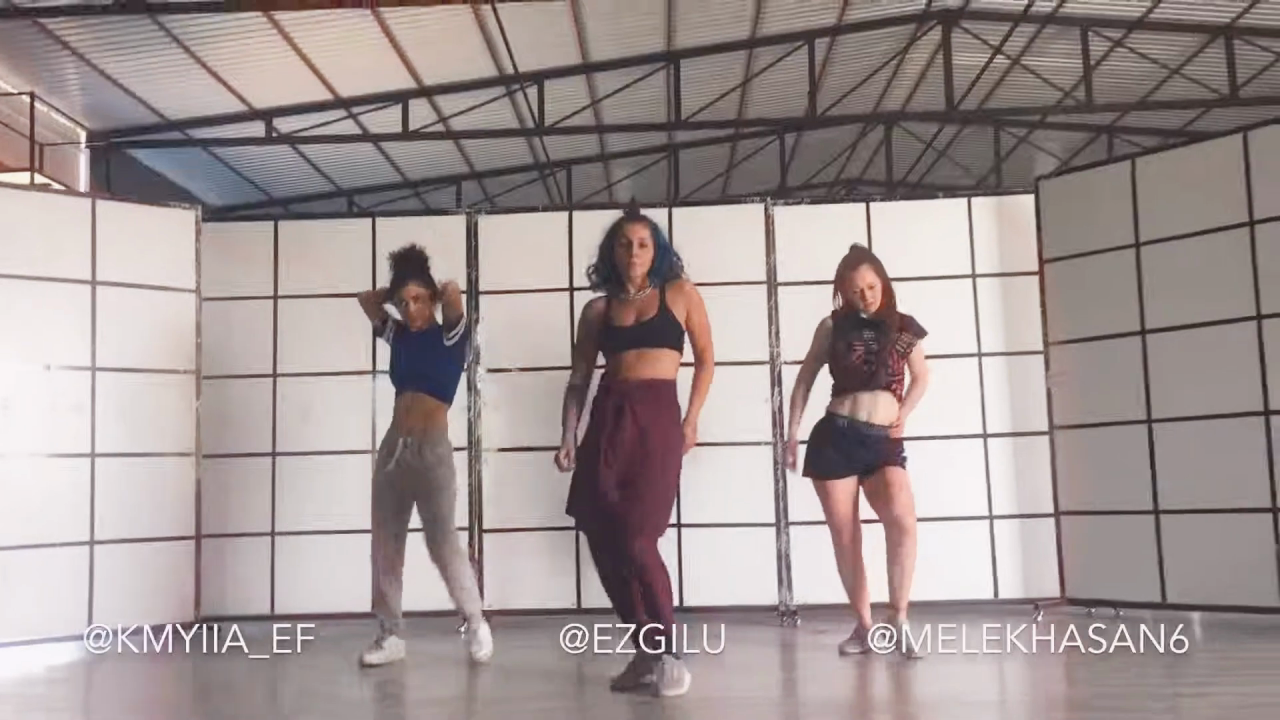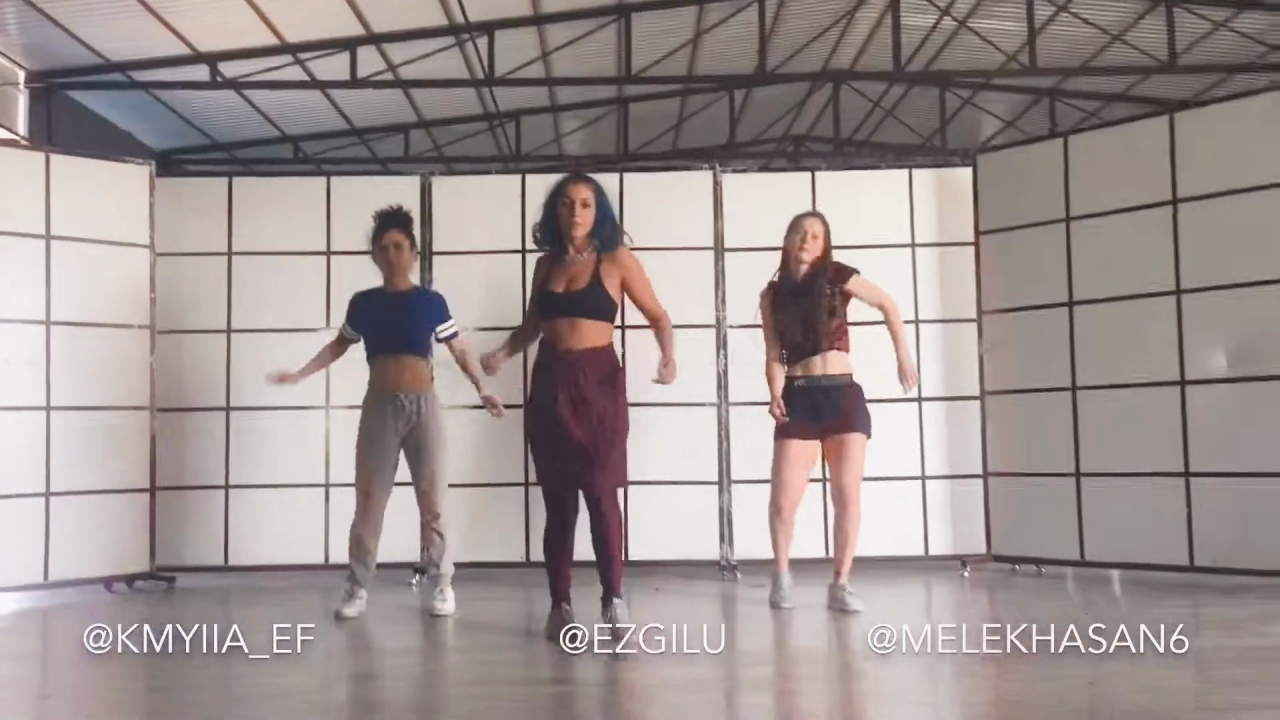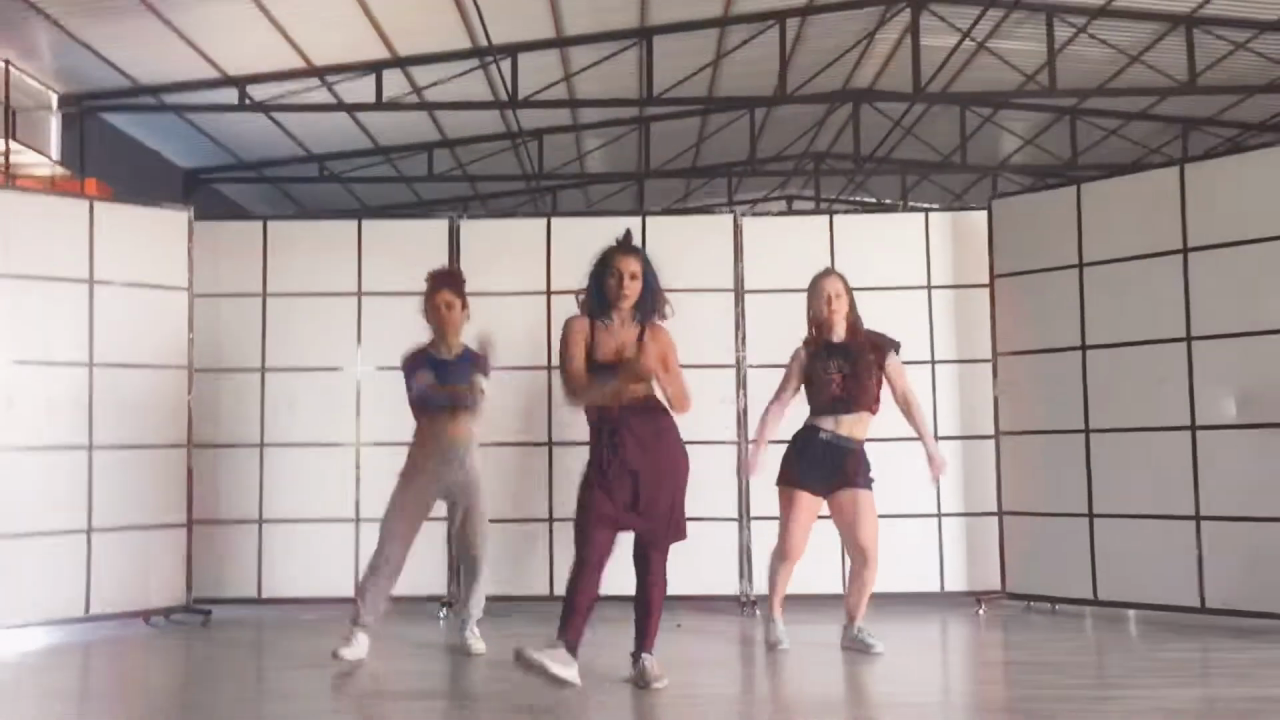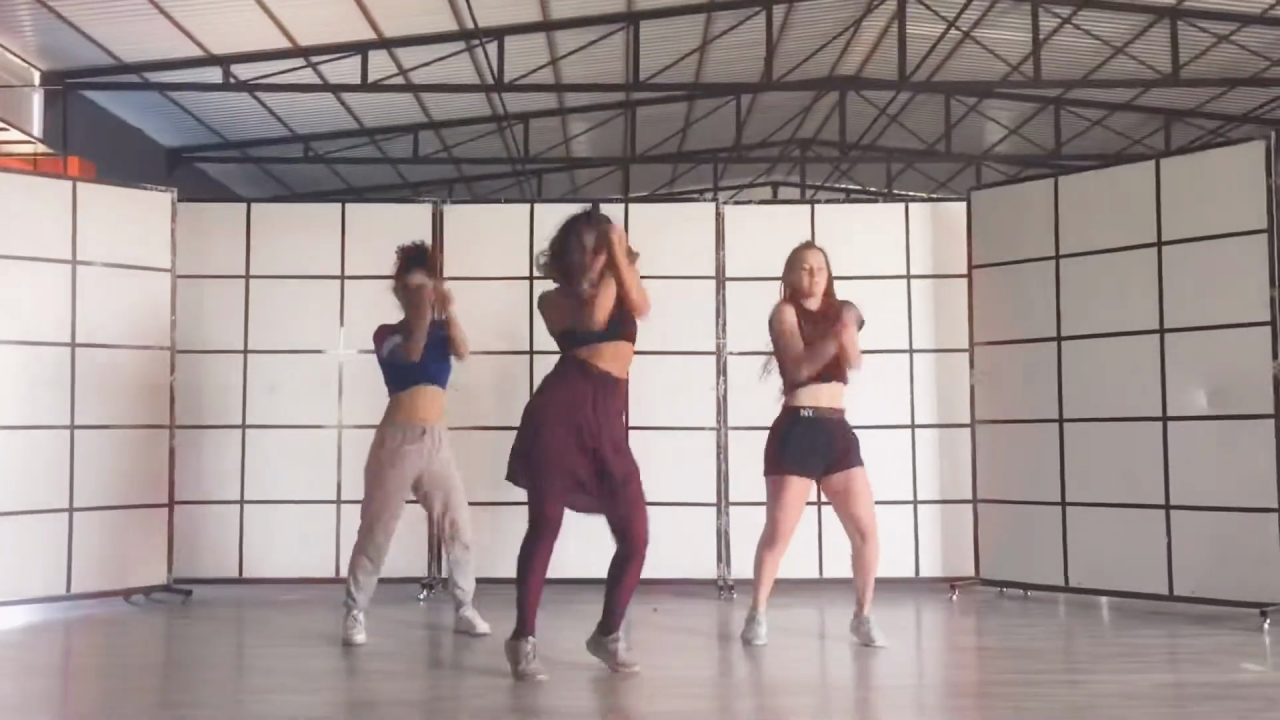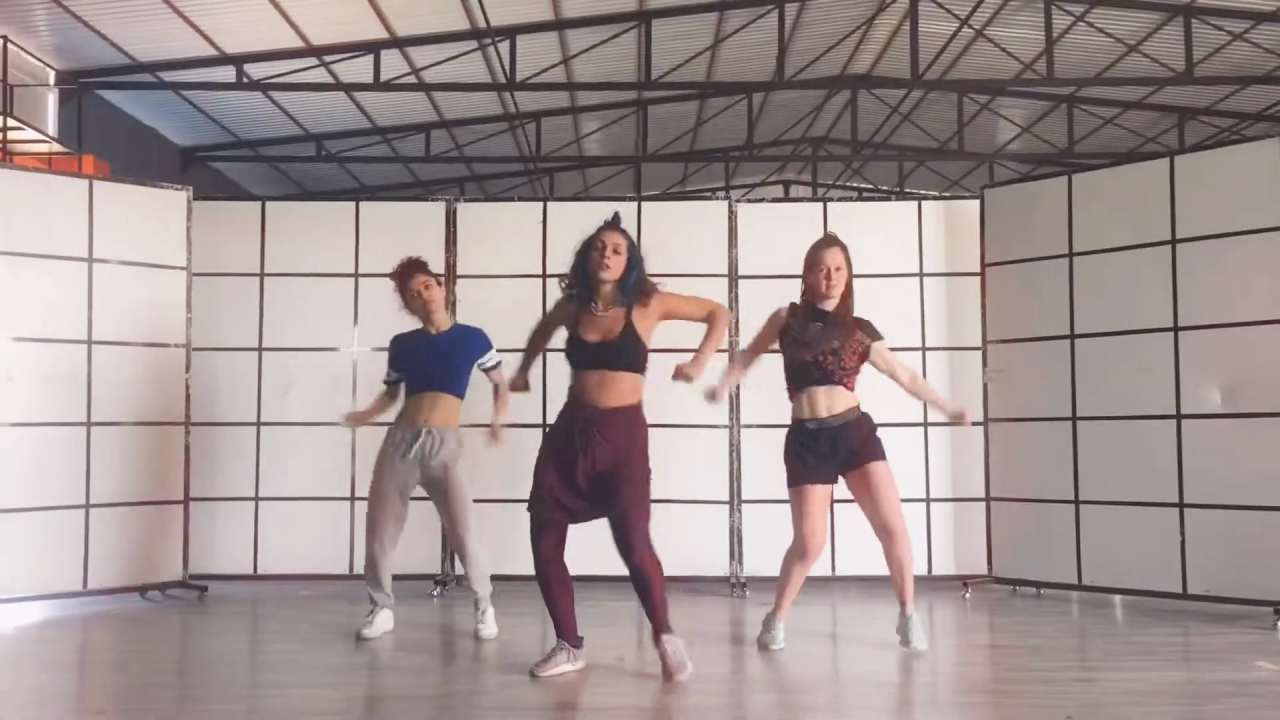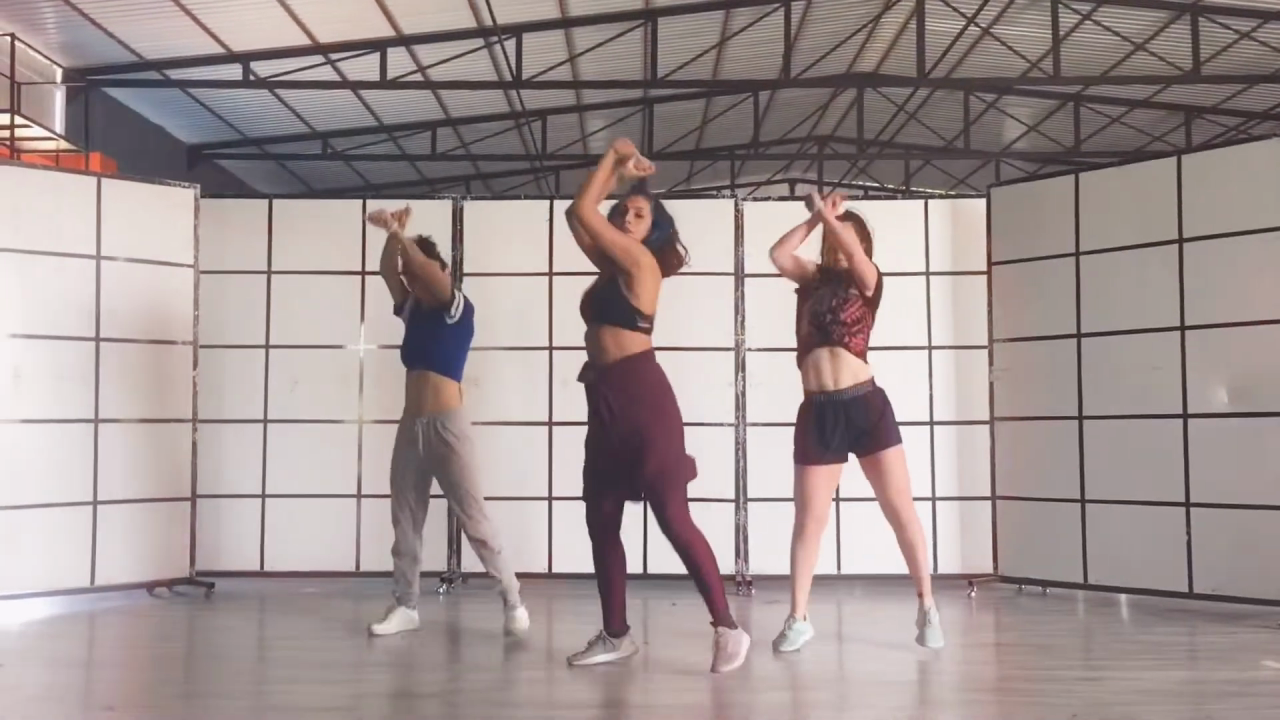
dt=0.5s
person 1, frame 1
left shoulder: (680, 294)
right shoulder: (598, 308)
left elbow: (704, 359)
right elbow: (580, 378)
left wrist: (690, 417)
right wrist: (568, 434)
left hip: (657, 419)
right hip: (605, 423)
left knee: (636, 541)
right knee: (605, 547)
left ankle: (670, 656)
right ankle: (644, 650)
person 1, frame 2
left shoulder: (617, 260)
right shoulder: (546, 264)
left elbow: (657, 315)
left wrist: (668, 355)
right wrist: (503, 352)
left hip: (599, 382)
right hip: (549, 384)
left knee: (601, 491)
right knee: (559, 502)
left ankle: (613, 603)
right ankle: (561, 606)
person 1, frame 3
left shoulder: (656, 334)
right shoulder: (578, 327)
left elbow: (682, 403)
right elbow: (574, 389)
left wrist: (658, 374)
right wrist: (615, 375)
left hip: (656, 442)
right hip: (606, 447)
left knee: (652, 554)
right knee: (591, 547)
left ankle: (643, 656)
right ankle: (564, 652)
person 1, frame 4
left shoulder: (620, 288)
right shoulder: (555, 299)
left elbow: (640, 306)
right elbow: (592, 317)
left wrist: (619, 251)
right wrist: (608, 267)
left hip: (608, 421)
right hip: (563, 410)
left knee: (636, 538)
right knee: (546, 523)
left ankle: (607, 635)
right ankle: (523, 640)
person 1, frame 5
left shoulder: (647, 304)
right shoulder: (571, 307)
left elbow: (719, 313)
right elbow: (543, 330)
left wrist: (699, 358)
right wrist: (524, 368)
left hip: (621, 436)
right hip: (568, 435)
left knee: (634, 543)
right knee: (545, 542)
left ankle: (665, 637)
right ankle: (569, 645)
person 1, frame 6
left shoulder: (641, 262)
right shoulder: (612, 265)
left elbow: (583, 213)
right elbow: (579, 218)
left wrist: (614, 160)
right wrist: (617, 163)
left hip: (641, 396)
right hip: (606, 404)
left knee: (673, 519)
right knee: (602, 526)
left ankle: (727, 628)
right ankle: (615, 634)
person 2, frame 1
left shoulder: (906, 328)
right shoulder: (833, 326)
left elbow: (921, 377)
right elbow: (804, 380)
left wrist: (903, 415)
right wrist: (791, 434)
left hip: (884, 443)
right hip: (836, 438)
left knee: (903, 525)
right knee: (845, 539)
left ankle: (899, 623)
right ankle: (865, 625)
person 2, frame 2
left shoulder: (837, 277)
right shoulder: (772, 295)
left elbow: (889, 307)
right elbow: (773, 355)
left wrist: (904, 358)
right wrist: (775, 395)
left hip: (844, 396)
right hip: (799, 399)
left knee: (847, 496)
right knee: (784, 498)
left ankle: (841, 584)
right ankle: (781, 575)
person 2, frame 3
left shoulder: (878, 346)
right shoulder: (806, 354)
left elbow: (906, 398)
right elbow: (779, 401)
left wrist: (930, 447)
right wrist: (757, 443)
left hip: (852, 457)
right hip: (811, 450)
left knee: (867, 551)
right knee: (790, 548)
left ankle: (854, 628)
right ankle: (775, 617)
person 2, frame 4
left shoulder: (842, 312)
right shoulder: (785, 312)
left elbow: (853, 362)
right elbow: (799, 367)
left wrist: (844, 335)
right wrist: (832, 341)
left hip: (837, 430)
right hip: (796, 428)
left knee: (865, 528)
right knee: (778, 531)
left ankle: (863, 614)
right ankle: (757, 613)
person 2, frame 5
left shoulder: (859, 330)
right shoulder: (789, 317)
left elbow: (902, 372)
right elbow: (749, 354)
left wrist: (946, 407)
right wrist: (724, 383)
left hip: (855, 432)
right hip: (808, 438)
left knee: (893, 527)
right knee: (809, 544)
left ankle: (908, 614)
right ankle: (776, 618)
person 2, frame 6
left shoulder: (867, 281)
right shoulder: (811, 278)
left elbow: (856, 257)
right elbow: (778, 255)
left wrist: (830, 215)
right wrist: (815, 218)
left hip: (865, 404)
right hip: (819, 410)
left knee: (901, 511)
right knee: (809, 518)
left ankle: (927, 608)
right ankle: (798, 618)
person 3, frame 1
left shoulder: (452, 335)
right shoulder: (401, 337)
left elbow: (452, 295)
right elbow: (368, 299)
left wrist: (434, 290)
right wrist: (402, 296)
left hip: (432, 449)
right hip: (392, 447)
left knee: (442, 542)
right knee: (385, 547)
left ankle: (477, 626)
right ankle: (391, 635)
person 3, frame 2
left shoulder: (431, 302)
right shoulder: (364, 303)
left elbow: (458, 350)
right elbow: (340, 344)
left wrist: (483, 390)
right wrist: (299, 374)
left hip: (422, 405)
right hip: (379, 406)
left knee: (433, 499)
right knee: (370, 501)
left ankle: (442, 585)
right ankle: (359, 588)
person 3, frame 3
left shoulder: (475, 359)
right shoulder: (416, 361)
left elbow: (474, 405)
right elbow: (431, 397)
left wrist: (479, 374)
right wrist: (459, 389)
left hip: (464, 461)
right hip: (424, 461)
left knee: (473, 550)
right knee: (392, 547)
left ankle: (469, 626)
right ankle: (360, 632)
person 3, frame 4
left shoulder: (442, 331)
right shoulder: (388, 334)
left elbow: (462, 351)
right elbow: (411, 353)
left wrist: (446, 305)
right wrist: (425, 307)
left hip: (436, 442)
right hip: (396, 440)
left knee: (458, 529)
right knee: (375, 532)
left ankle: (464, 609)
right ankle: (355, 614)
person 3, frame 5
left shoulder: (472, 338)
right shoulder: (401, 345)
left elbow: (499, 384)
right elbow: (391, 392)
left wrist: (498, 417)
right wrist: (366, 414)
left hip: (444, 445)
right hip: (402, 441)
left knee: (462, 532)
right knee: (379, 530)
left ankle: (484, 609)
right ankle: (382, 609)
person 3, frame 6
left shoulder: (459, 310)
right shoulder: (412, 312)
left elbow: (433, 276)
right elbow: (388, 271)
left wrist: (399, 234)
right wrist: (394, 234)
left hip: (447, 426)
right hip: (411, 427)
left knee: (474, 520)
right knee: (405, 522)
left ankle: (513, 603)
right ankle: (405, 607)
